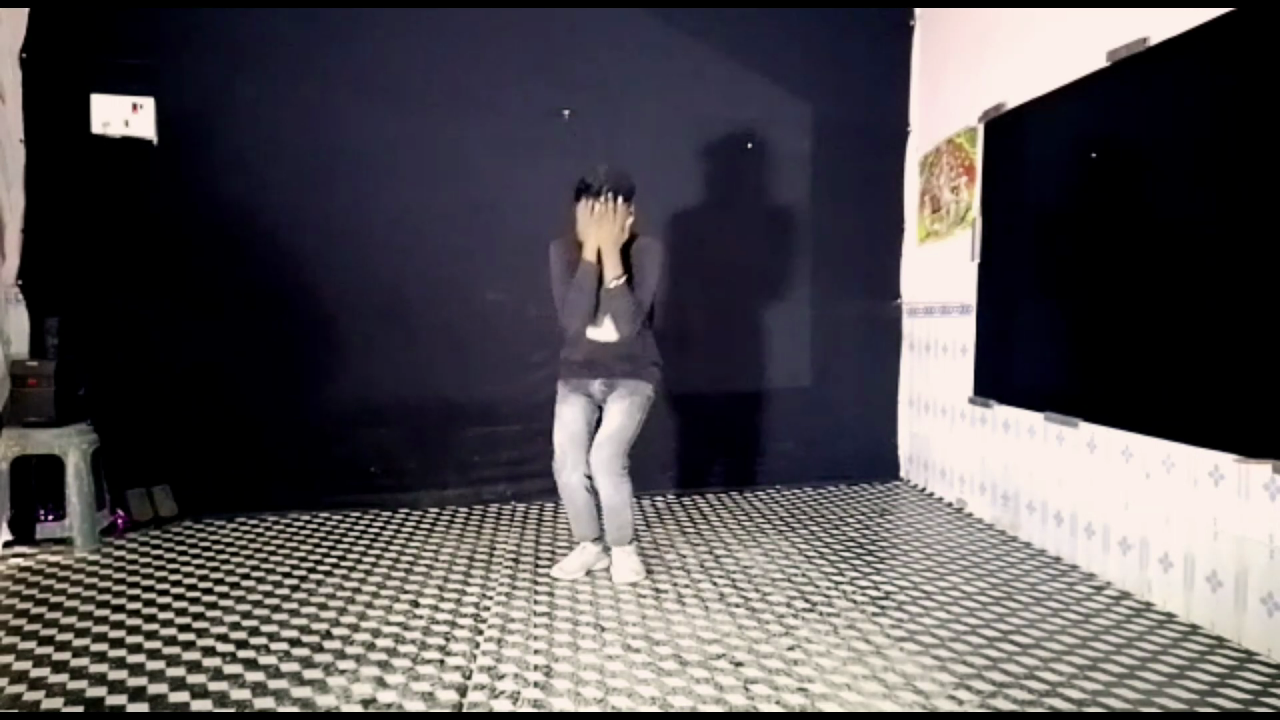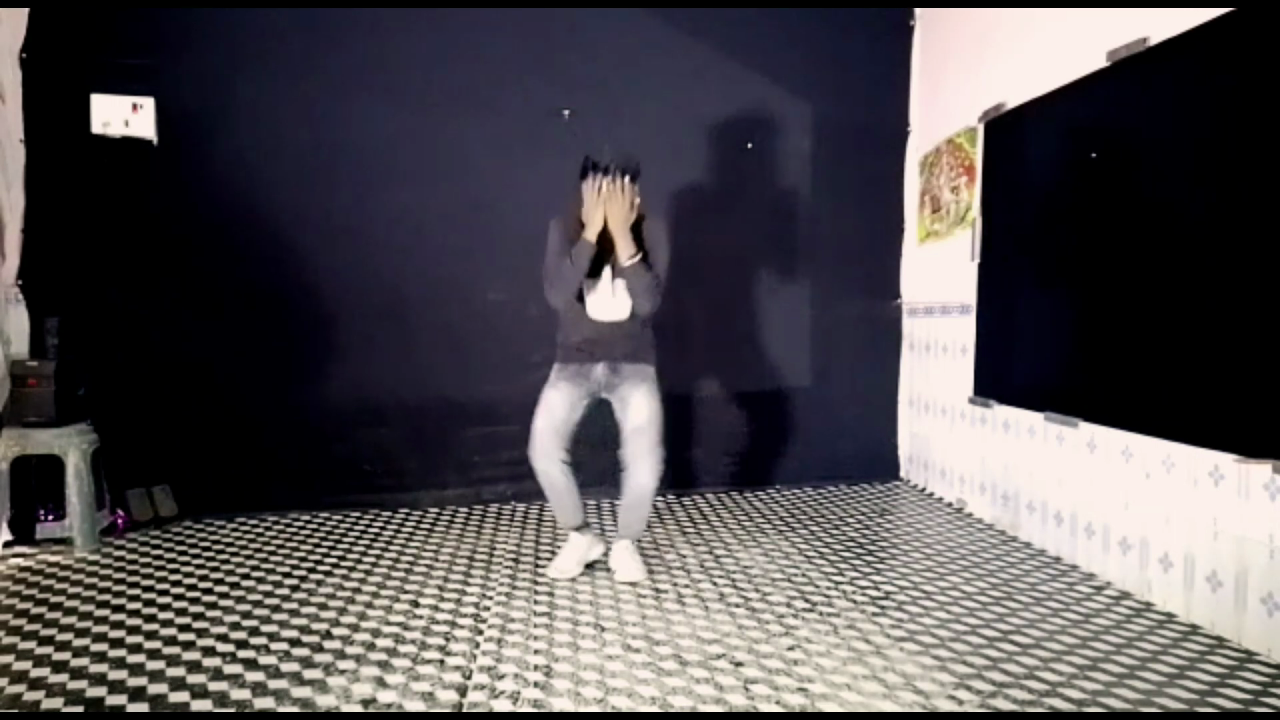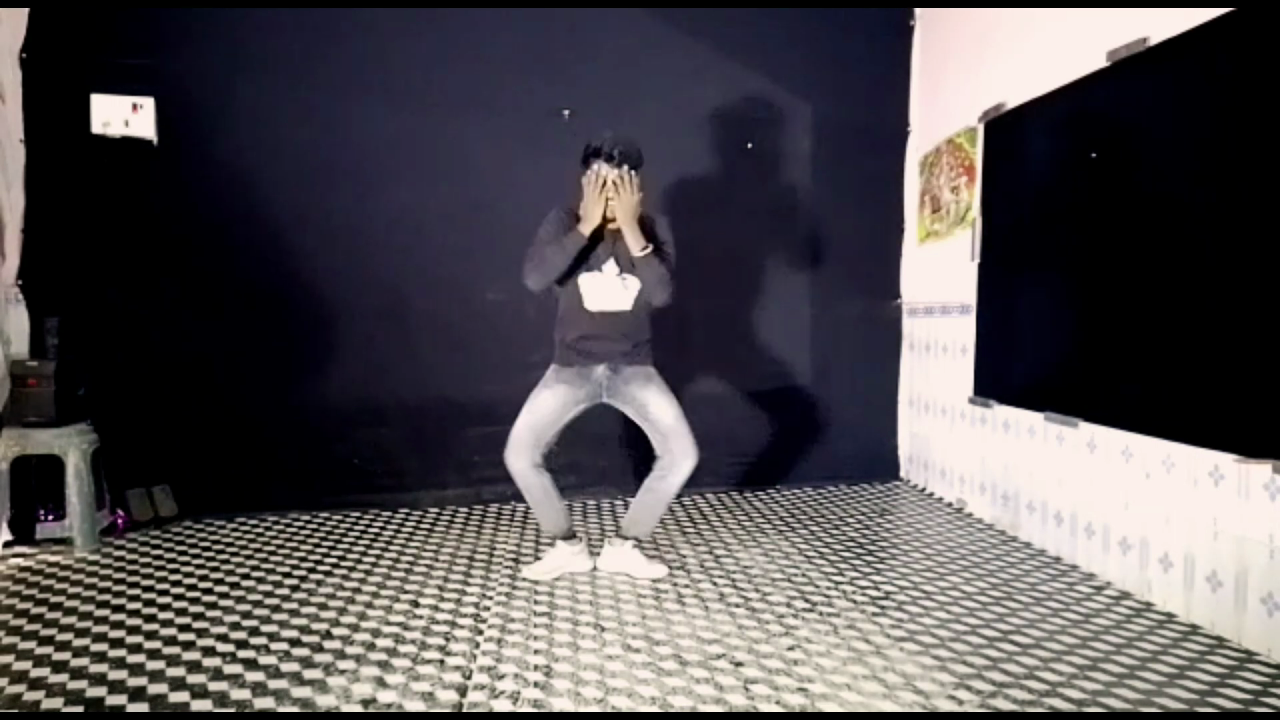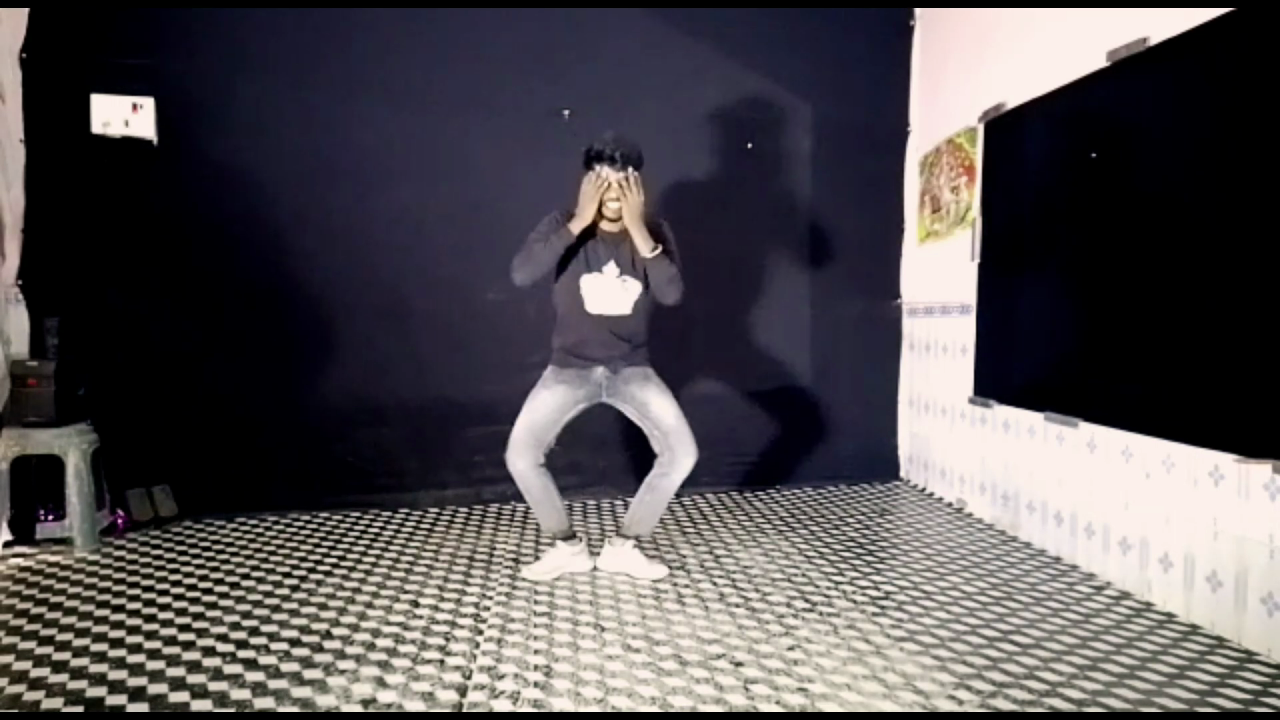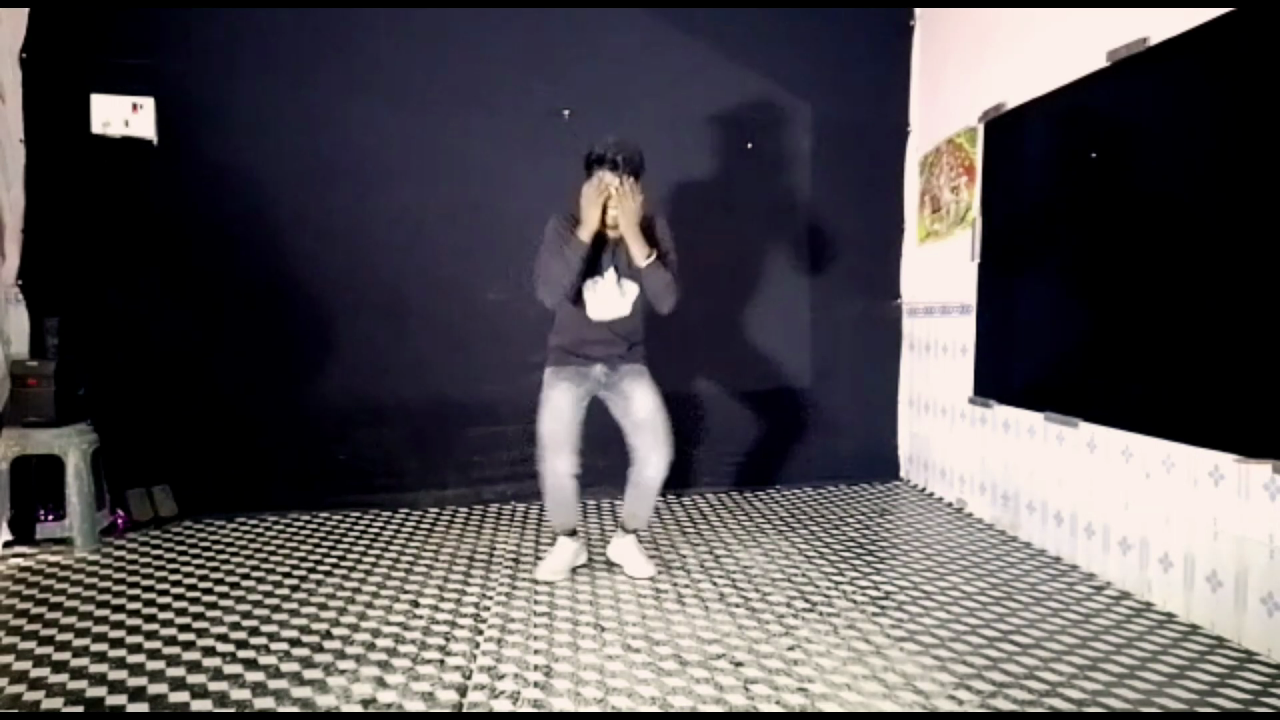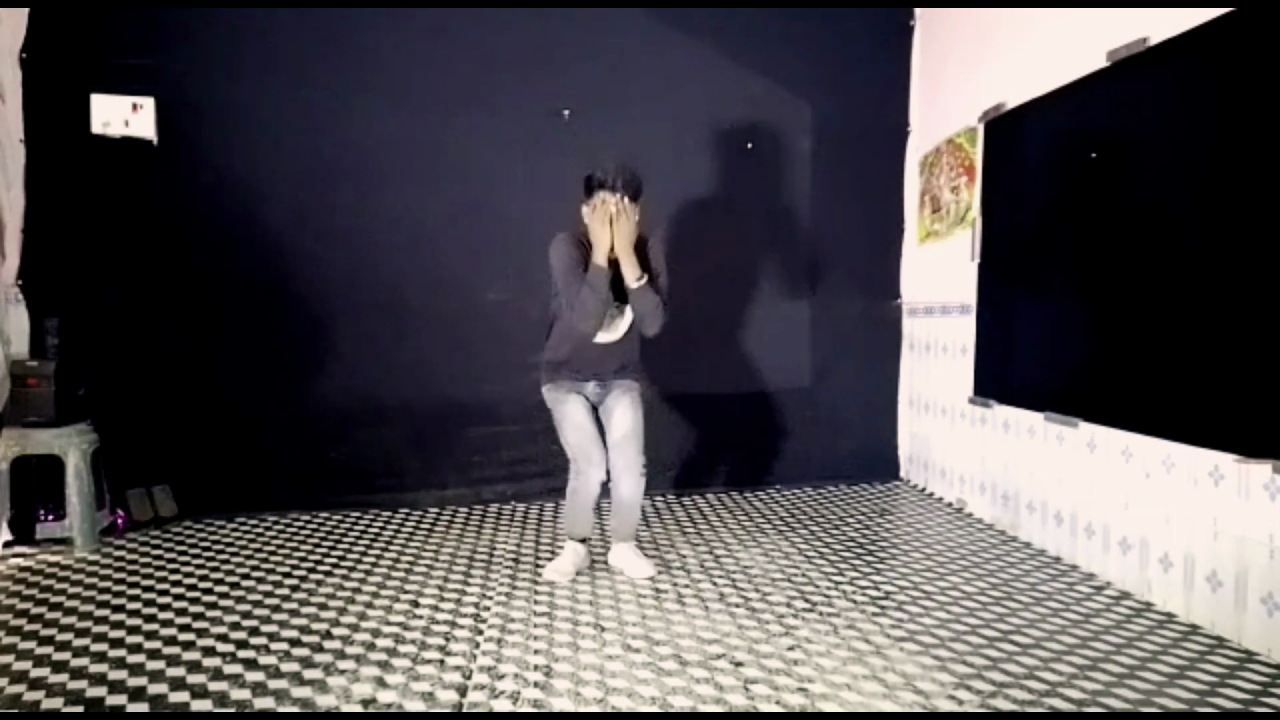
dt=0.1s
person 1, frame 1
left shoulder: (646, 251)
right shoulder: (564, 249)
left elbow: (628, 323)
right elbow: (574, 321)
left wrist: (611, 253)
right wrist: (589, 251)
left hip: (633, 378)
right hip: (576, 378)
left knee: (606, 460)
right knee: (567, 465)
left ankle: (623, 548)
right ankle: (590, 545)
person 1, frame 2
left shoulder: (649, 234)
right shoulder: (566, 229)
left elbow: (647, 304)
right elbow: (561, 298)
left wrist: (621, 236)
right wrist: (593, 232)
left hip: (632, 365)
right hip: (574, 364)
left knee: (643, 456)
right knee: (544, 450)
left ankle: (626, 544)
right ankle: (581, 537)
person 1, frame 3
left shoulder: (652, 229)
right shoulder: (562, 222)
left elbow: (660, 295)
right elbow: (535, 278)
left wrist: (629, 227)
right wrist: (588, 222)
left hip: (632, 367)
right hip: (572, 366)
left knee: (682, 453)
right knee: (519, 454)
left ankle: (626, 545)
right ankle: (567, 545)
person 1, frame 4
left shoulder: (654, 229)
right shoulder: (561, 223)
left elbow: (671, 294)
right elbow: (522, 273)
left wrist: (637, 229)
right wrist: (582, 221)
left hip: (631, 368)
right hip: (570, 367)
left knee: (682, 451)
right knee: (520, 456)
left ankle: (627, 544)
right ankle: (565, 545)
person 1, frame 5
left shoulder: (651, 230)
right shoulder: (565, 228)
left elbow: (666, 301)
right elbow: (551, 295)
left wrist: (633, 235)
right wrist: (588, 228)
left hip: (626, 364)
right hip: (569, 363)
left knee: (655, 453)
right knee: (558, 459)
left ankle: (627, 538)
right ankle: (567, 542)
person 1, frame 6
left shoulder: (643, 250)
right shoulder: (568, 247)
left elbow: (651, 323)
right elbow: (579, 323)
left wrist: (627, 258)
right wrist: (600, 257)
left hip: (619, 379)
right hip: (564, 377)
left knee: (629, 470)
right knee: (590, 467)
left ankle: (623, 544)
right ankle: (574, 545)
